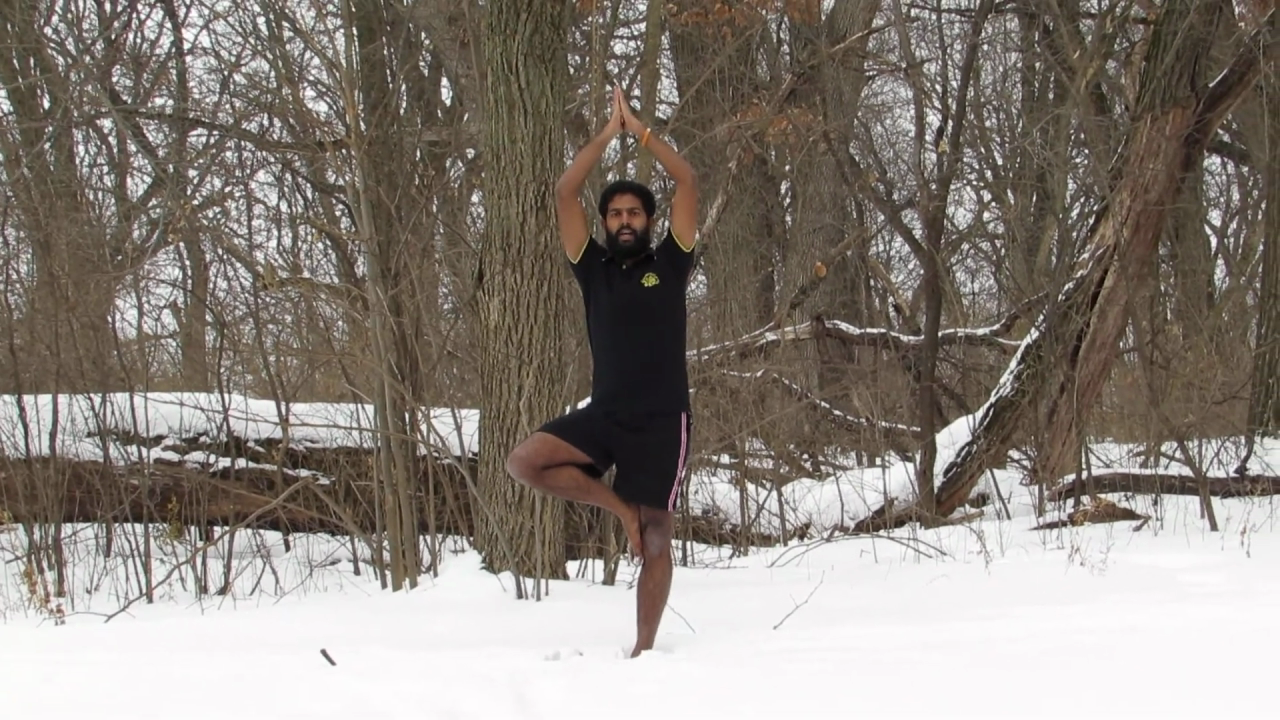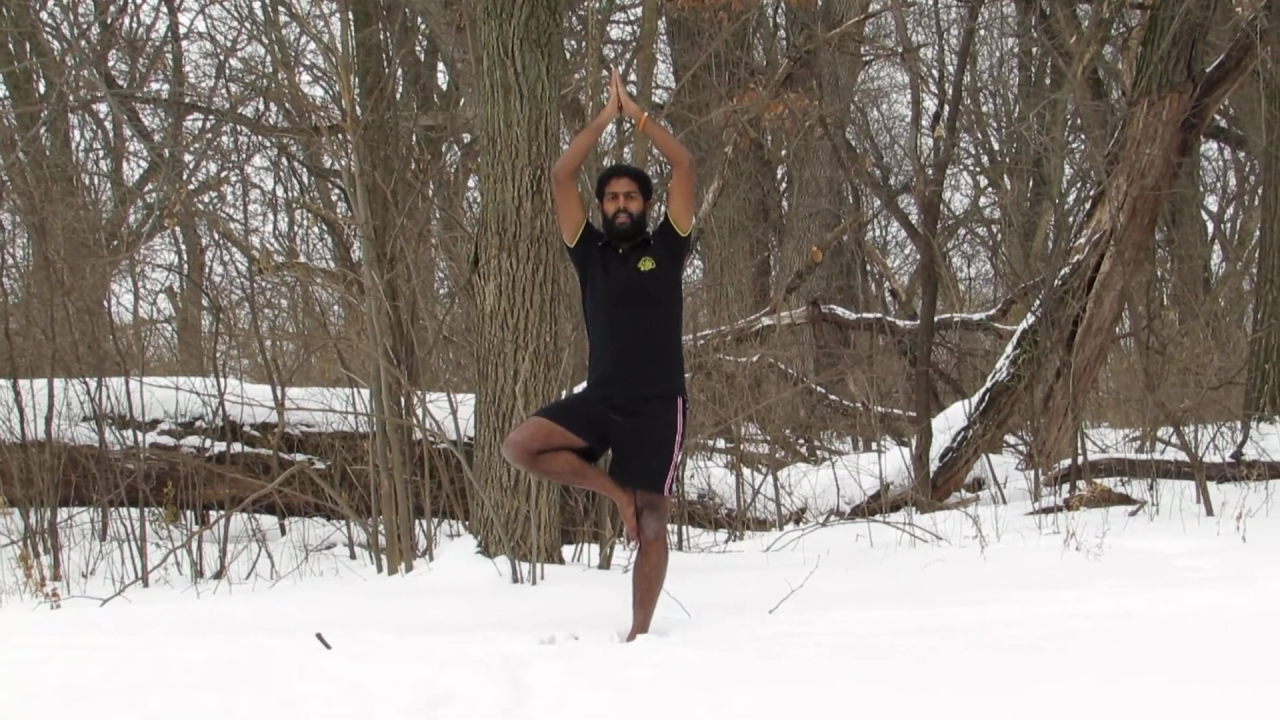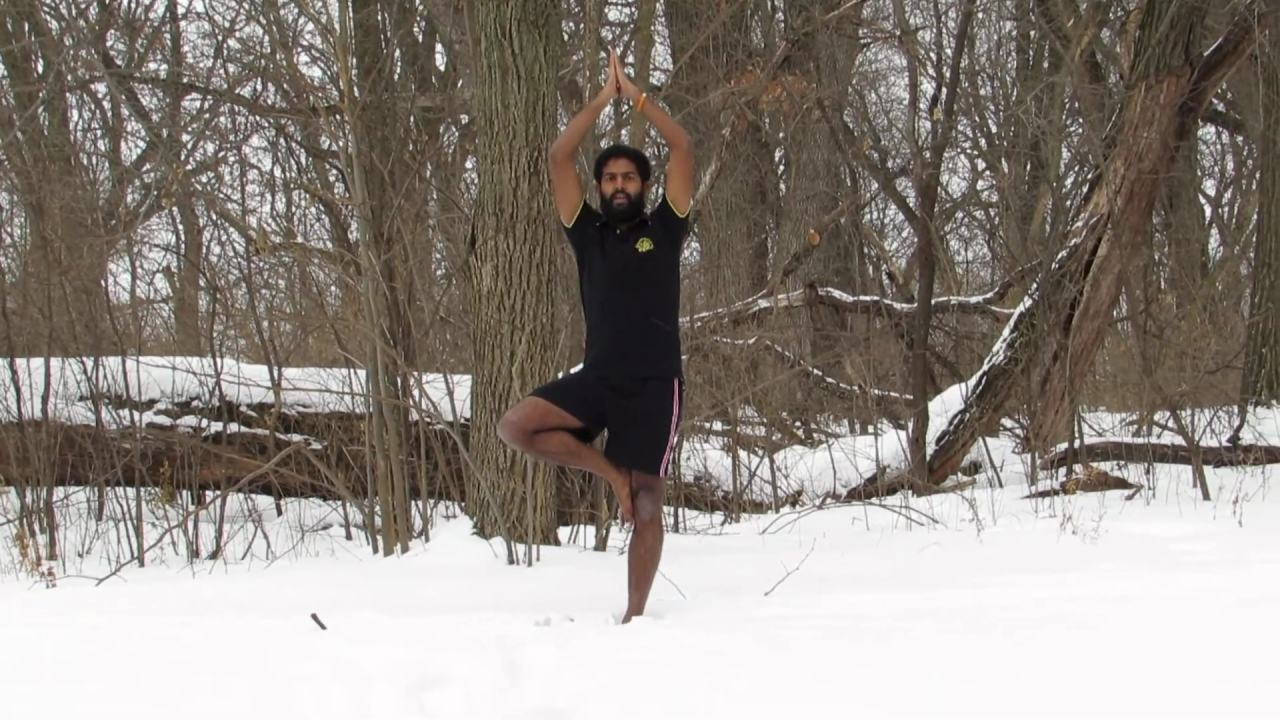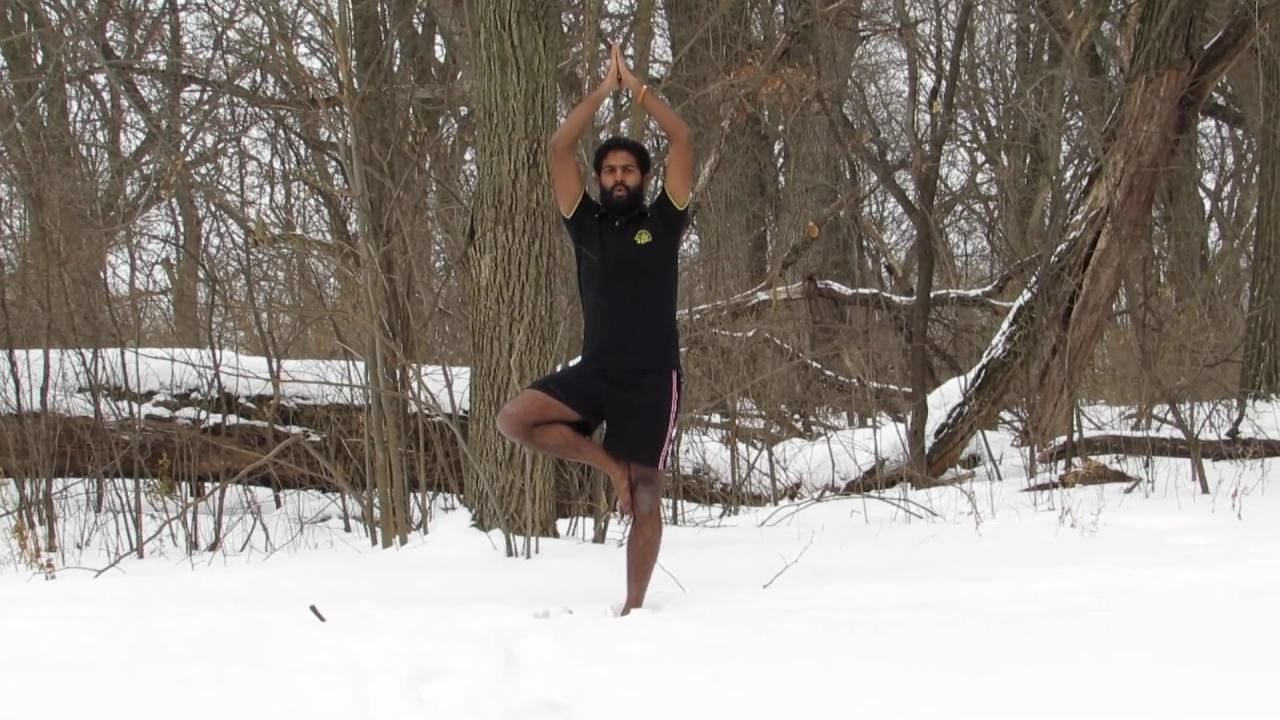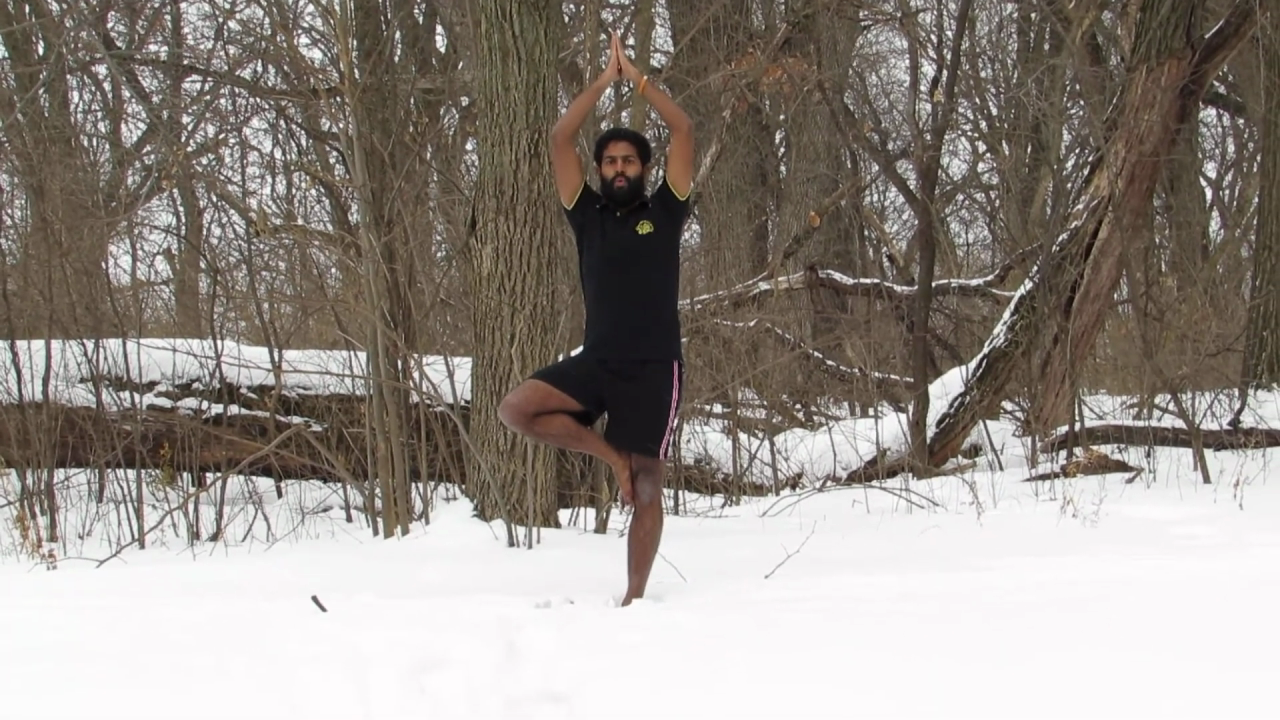
dt=0.2s
person 1, frame 1
left shoulder: (669, 265)
right shoulder: (593, 268)
left elbow: (688, 182)
right elbow: (564, 192)
left wrist: (640, 129)
right wrist: (606, 133)
left hip: (662, 418)
right hip: (604, 412)
left knee: (657, 536)
right knee: (523, 461)
left ankle: (644, 648)
right ankle: (620, 508)
person 1, frame 2
left shoulder: (666, 249)
right shoulder: (589, 253)
left elbow: (685, 167)
right elbow: (561, 176)
left wrist: (637, 113)
right wrist: (603, 117)
left hip: (658, 402)
right hip: (600, 397)
left knee: (653, 520)
right knee: (519, 447)
left ankle: (640, 632)
right ankle: (616, 492)
person 1, frame 3
left shoulder: (664, 229)
right shoulder: (587, 233)
left elbow: (683, 148)
right elbow: (558, 157)
left wrist: (636, 95)
right wrist: (602, 98)
left hip: (654, 383)
right hip: (596, 377)
left knee: (648, 500)
right knee: (515, 426)
left ankle: (635, 614)
right ankle: (611, 472)
person 1, frame 4
left shoulder: (663, 222)
right shoulder: (586, 225)
left elbow: (683, 140)
right elbow: (559, 148)
left wrist: (637, 87)
right wrist: (603, 89)
left hip: (653, 376)
right hip: (594, 370)
left knee: (646, 494)
right knee: (513, 418)
left ankle: (634, 607)
right ankle: (609, 465)
person 1, frame 5
left shoulder: (664, 212)
right shoulder: (587, 215)
left elbow: (684, 131)
right elbow: (560, 139)
left wrist: (637, 77)
right wrist: (603, 80)
left hip: (654, 366)
right hip: (595, 360)
left knee: (647, 484)
right knee: (514, 409)
left ankle: (634, 597)
right ankle: (612, 456)
